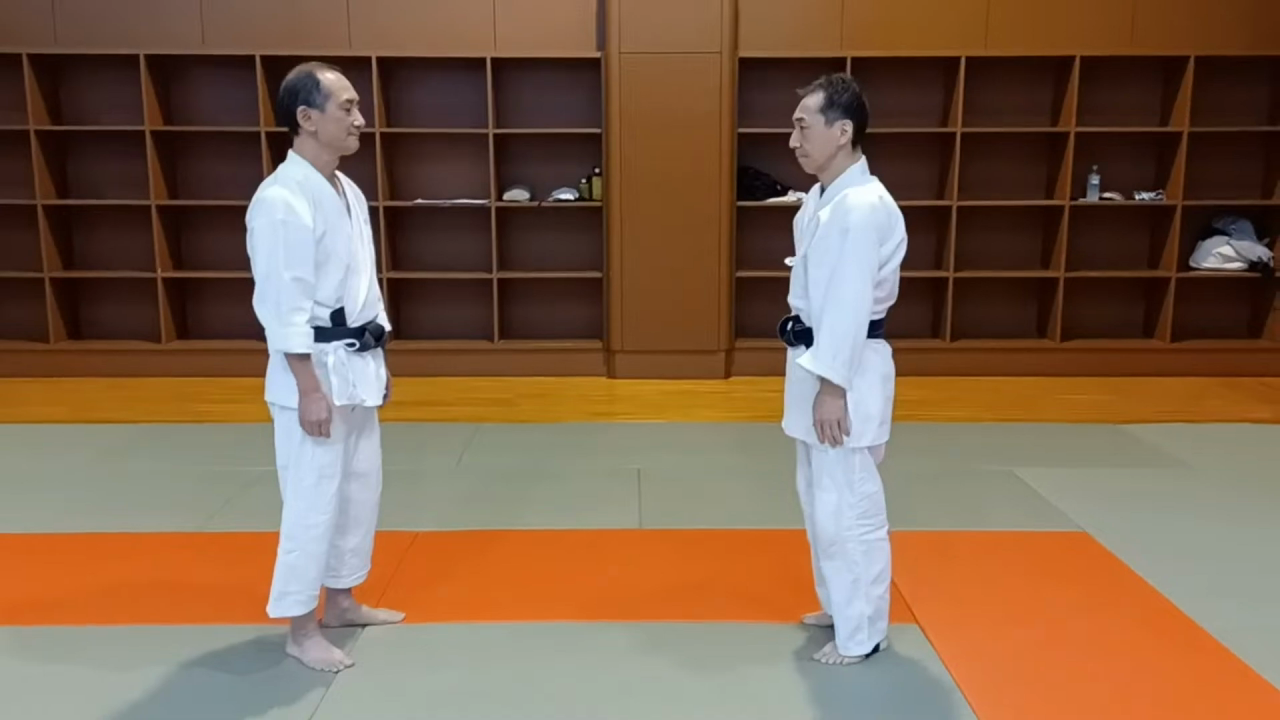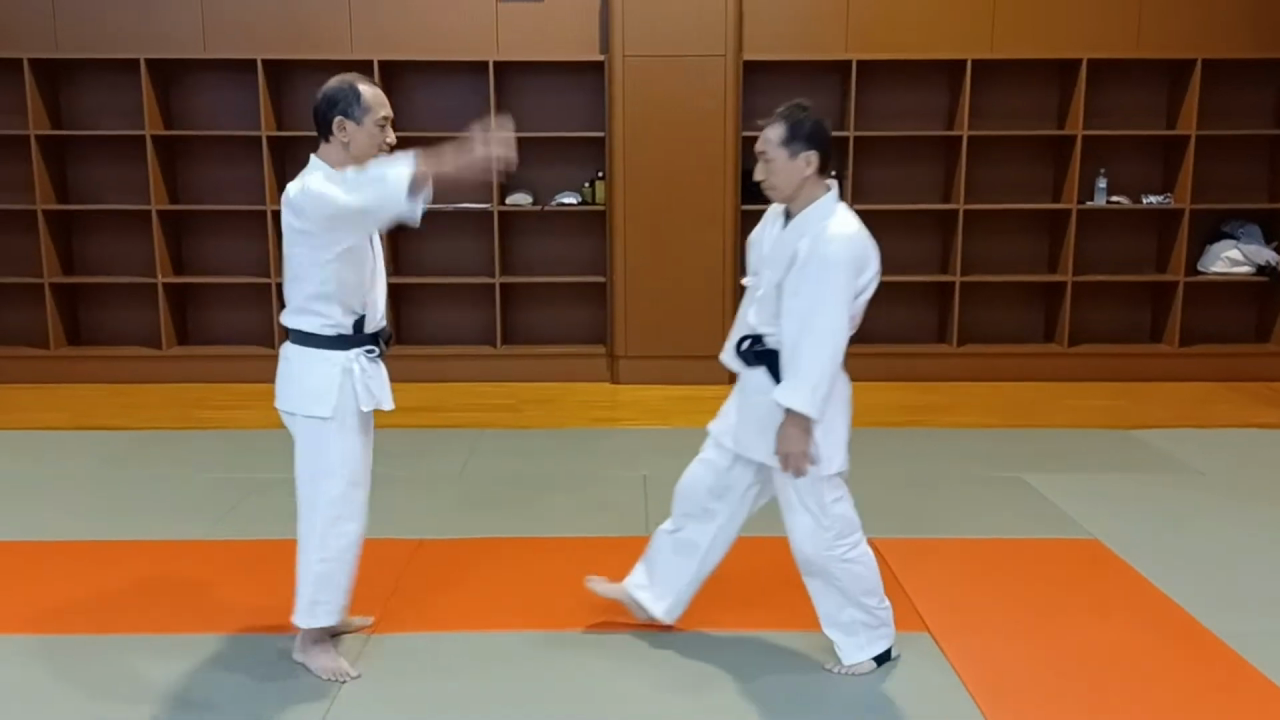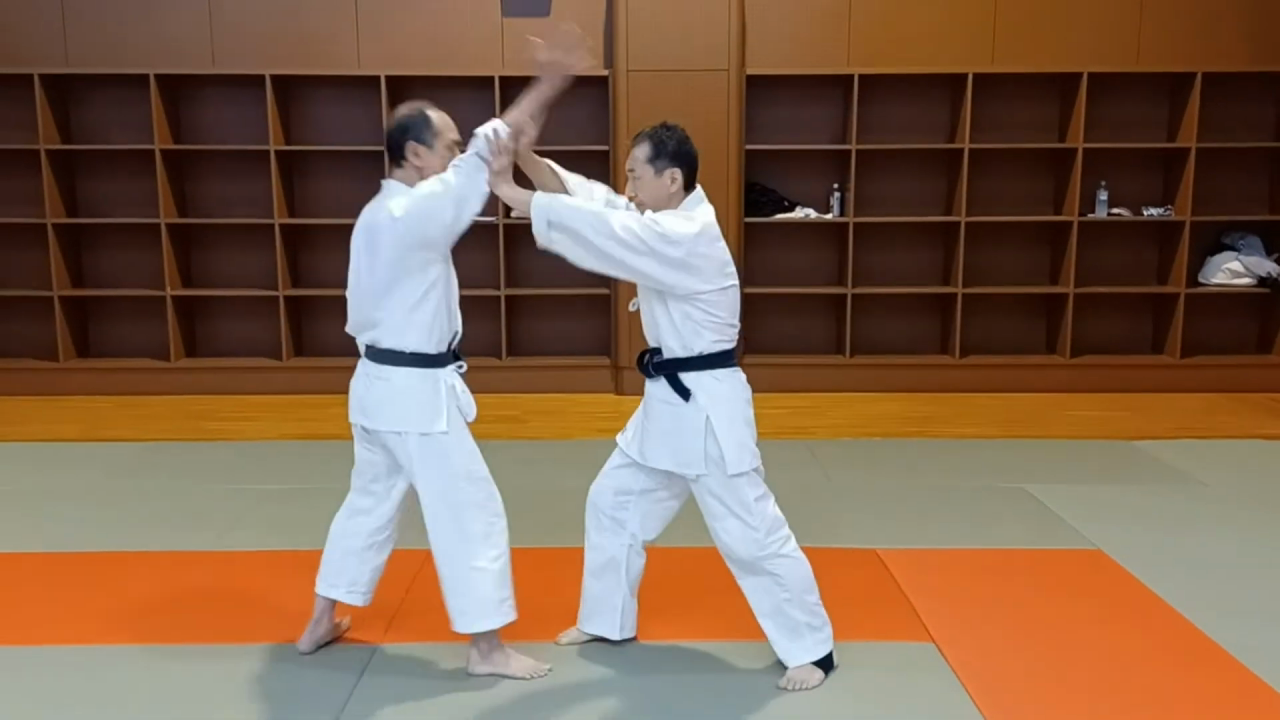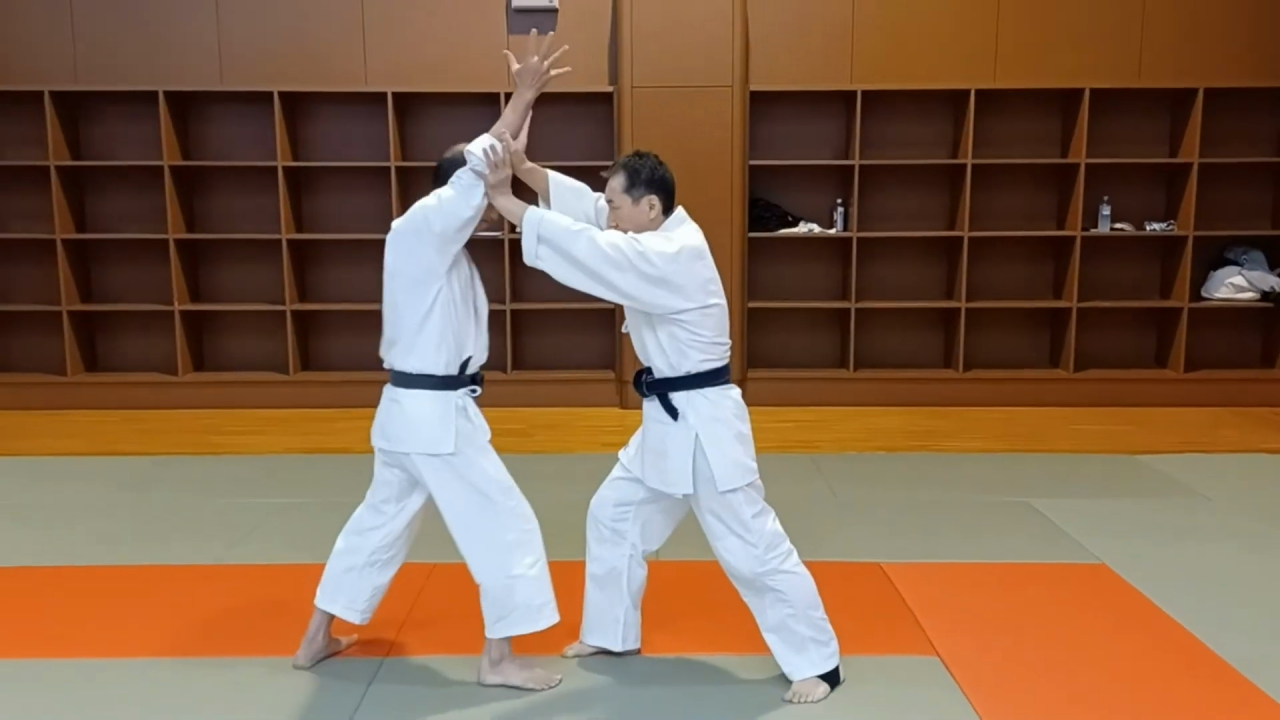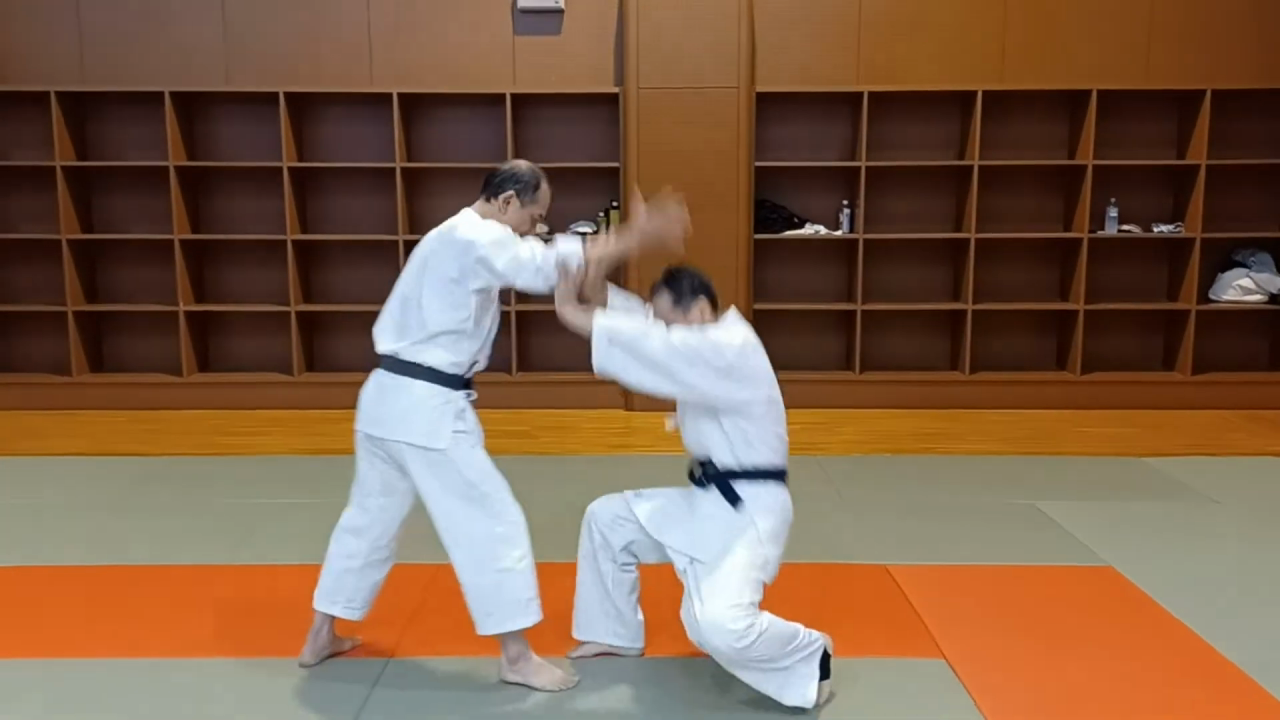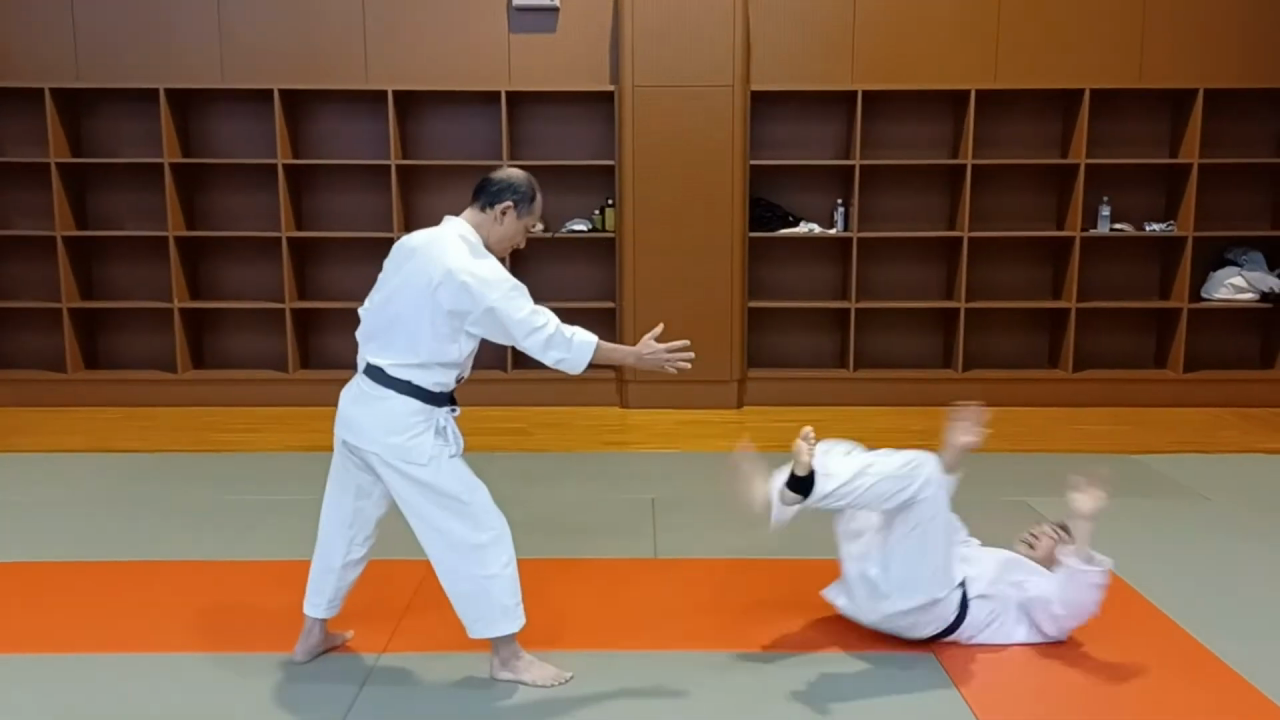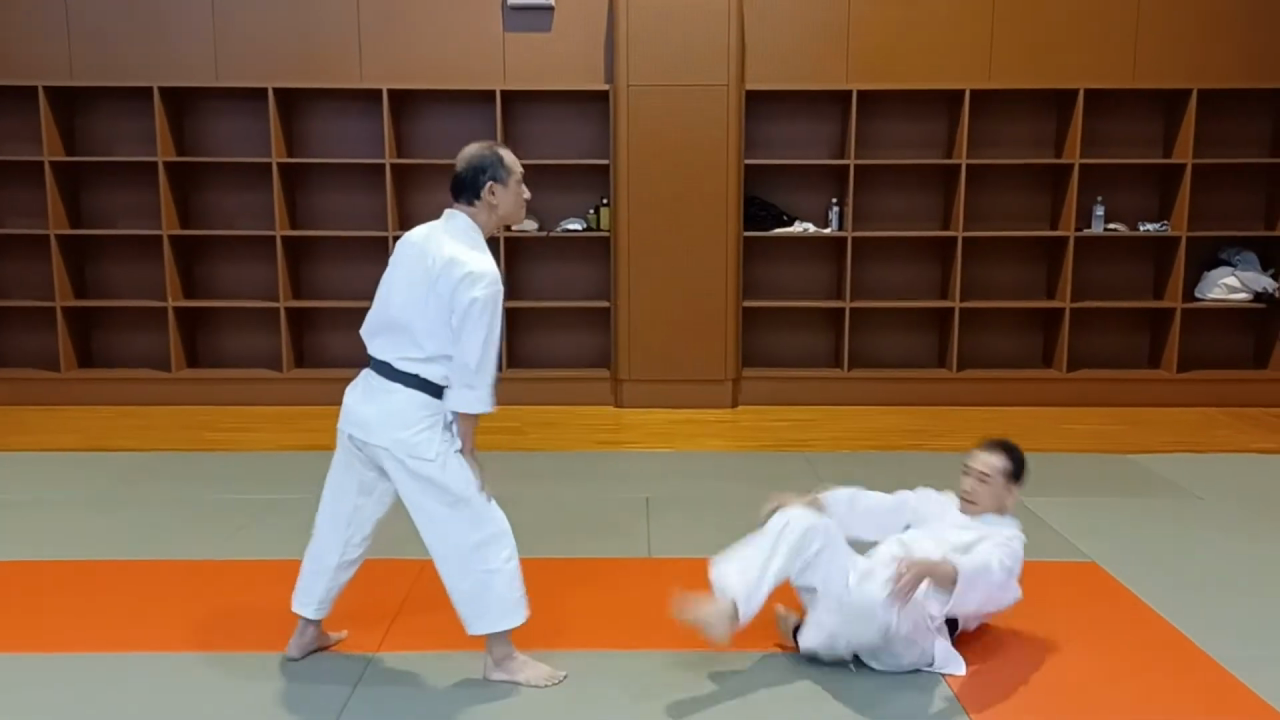
dt=0.7s
person 1, frame 1
left shoulder: (347, 191)
right shoulder: (281, 200)
right elbow: (282, 305)
left wrist: (377, 358)
right wrist: (310, 389)
left hip: (356, 364)
right hip: (315, 370)
left knee: (359, 487)
right knee: (314, 498)
left ankle: (340, 601)
right ankle: (301, 627)
person 1, frame 2
left shoulder: (349, 188)
right shoulder: (313, 196)
right elbow: (380, 192)
left wrist: (463, 155)
right wrist: (465, 160)
left hip: (348, 367)
right hip: (324, 374)
left knee: (346, 498)
right knee: (334, 505)
left ankle: (325, 612)
right ankle: (312, 636)
person 1, frame 3
left shoulder: (376, 215)
right shoulder: (420, 210)
right elbow: (482, 160)
right wrist: (545, 85)
left hip: (376, 382)
right hip: (419, 392)
left knee: (369, 502)
right knee: (470, 512)
left ankle: (320, 623)
right ankle: (486, 645)
person 1, frame 4
left shoulder: (437, 244)
right shoulder: (421, 229)
right elbow: (477, 169)
right wrist: (524, 96)
left hip: (409, 407)
right hip: (436, 414)
left knee: (380, 520)
right knee: (503, 523)
left ankle: (318, 637)
right ankle: (499, 658)
person 1, frame 5
left shoulder: (450, 239)
right shoulder: (476, 239)
right elbow: (550, 267)
right wrist: (637, 235)
left hip: (386, 397)
right hip: (429, 411)
left knee: (368, 519)
right knee: (490, 524)
left ankle: (321, 635)
right ankle: (516, 656)
person 1, frame 6
left shoulder: (414, 244)
right shoulder: (476, 274)
left elbow: (372, 316)
right elbow: (549, 338)
right wrist: (636, 356)
left hip: (361, 404)
right hip: (409, 424)
left knee: (347, 522)
right knee: (478, 533)
left ankle: (313, 633)
right ankle: (507, 655)
person 1, frame 7
left shoulder: (419, 239)
right shoulder: (476, 269)
right elbow: (472, 374)
right wrist: (467, 451)
left hip: (368, 399)
right hip: (414, 417)
left knee: (344, 519)
right knee: (477, 532)
left ankle: (306, 631)
right ankle: (501, 655)
person 2, frame 1
left shoulder: (863, 208)
right shoulder: (823, 198)
left elbow: (848, 306)
left wrist: (832, 388)
left hip: (847, 371)
right hip: (818, 362)
left knee: (846, 510)
right knee: (822, 501)
left ankle: (861, 633)
right ankle: (843, 606)
person 2, frame 2
left shoulder: (840, 240)
right shoulder: (776, 221)
left elbow: (821, 339)
left wrist: (798, 421)
right wrist: (740, 366)
left hip: (803, 400)
right hip: (759, 389)
left knee: (823, 533)
right knee: (704, 495)
left ankle: (871, 641)
right ankle: (650, 594)
person 2, frame 3
left shoulder: (687, 236)
right shoulder: (666, 220)
left elbow: (599, 232)
right elbow: (592, 200)
left wrist: (512, 193)
right wrist: (531, 163)
left hip: (708, 404)
right hip: (668, 400)
left knee: (753, 534)
right knee: (613, 503)
left ankle: (812, 648)
right ankle: (607, 619)
person 2, frame 4
left shoulder: (672, 257)
right shoulder: (662, 236)
left elbow: (586, 249)
right elbow: (581, 205)
left wrist: (507, 203)
right wrist: (524, 169)
left hip: (703, 420)
right hip: (667, 417)
left knee: (752, 549)
right knee: (613, 517)
left ankle: (818, 662)
right ankle: (611, 633)
person 2, frame 5
left shoulder: (731, 351)
right shoulder: (713, 339)
left elbow: (655, 354)
right elbow: (641, 323)
left wrist: (578, 315)
right wrist: (592, 290)
left hip: (750, 513)
right hip: (711, 501)
left knee: (714, 627)
right knee: (607, 519)
left ankle: (809, 660)
right ankle: (616, 633)
person 2, frame 6
left shoulder: (1040, 589)
right shoulder: (986, 555)
left elbow: (1075, 599)
right elbow: (926, 512)
left wrist: (1082, 527)
right wrist: (953, 452)
left hip: (923, 601)
right hip: (880, 581)
left knee: (920, 471)
right knee: (845, 458)
left ankle: (803, 486)
right ankle: (775, 495)
person 2, frame 7
left shoulder: (1006, 545)
right shoulder: (938, 502)
left elbow: (984, 578)
right elbow: (874, 508)
left wrist: (932, 568)
right wrist: (809, 502)
left hip: (912, 621)
right hip: (863, 588)
left knee: (878, 595)
right knee: (802, 525)
left ankle: (806, 636)
right ankle: (727, 610)
